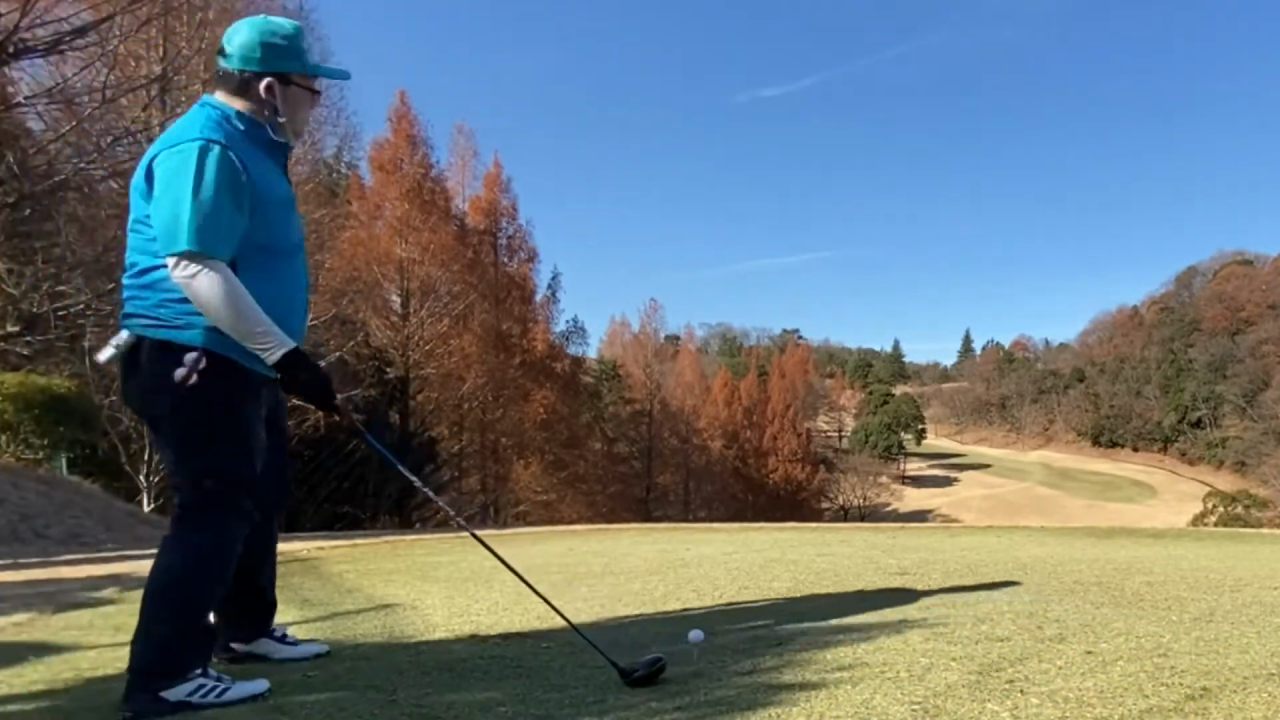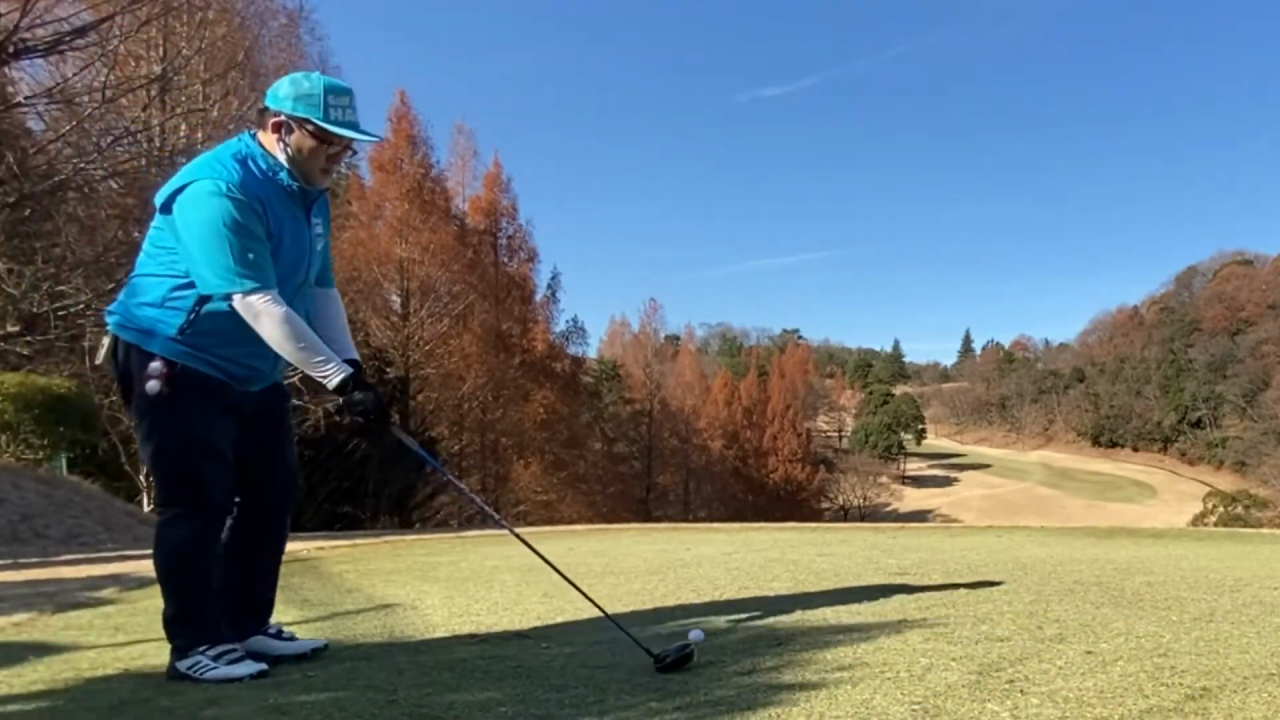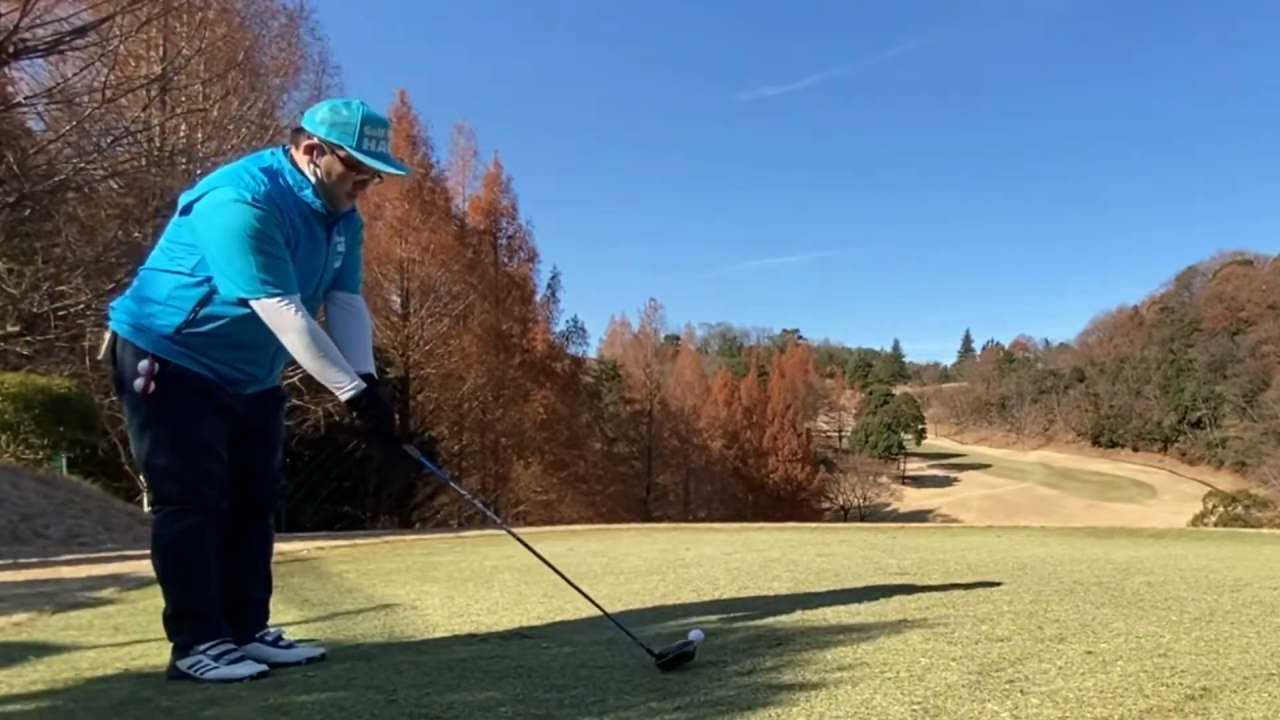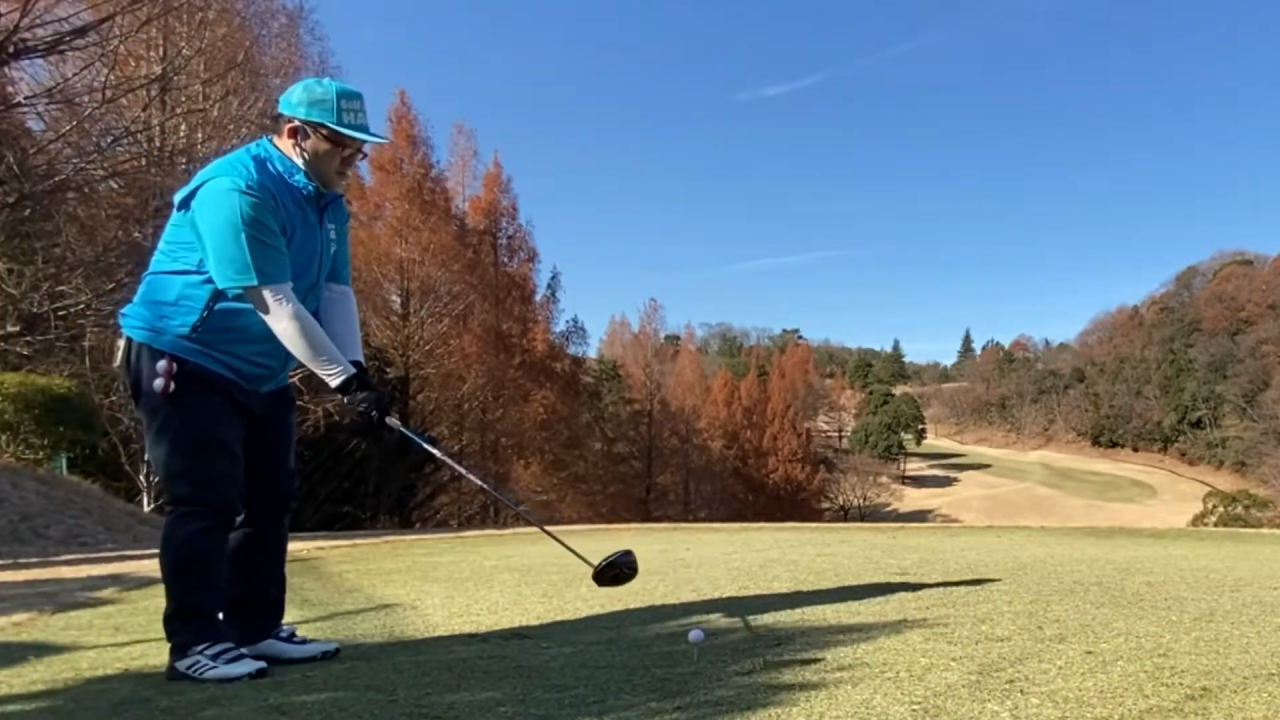
dt=0.7s
person 1, frame 1
left shoulder: (244, 148)
right shoulder: (208, 148)
right elbow: (196, 268)
left wrist: (278, 358)
right wrist: (287, 353)
left hip: (234, 362)
right hip: (191, 357)
left knee: (258, 496)
right knee: (215, 506)
left ankle: (247, 627)
person 1, frame 2
left shoulder: (309, 197)
right shoulder: (220, 189)
left elbow: (319, 291)
right elbow: (258, 303)
left wrist: (351, 366)
right wrist: (338, 380)
left hip: (251, 374)
right hip: (173, 363)
left knee: (270, 496)
right knee: (196, 504)
left ankle: (245, 626)
right ankle: (195, 644)
person 1, frame 3
left shoulder: (342, 217)
right shoulder: (242, 200)
left elbow: (346, 302)
right elbow: (284, 314)
left wrist: (367, 380)
right wrist: (352, 392)
left hip: (248, 377)
right hip: (169, 361)
left knee: (252, 502)
right knee: (192, 502)
left ankle: (244, 631)
right ankle: (196, 642)
person 1, frame 4
left shoulder: (328, 204)
right shoulder: (237, 189)
left elbow: (336, 294)
right elbow: (275, 304)
left wrist: (355, 372)
right wrist: (343, 379)
left hip: (259, 375)
right hip: (181, 360)
left knee: (267, 499)
right knee: (206, 501)
left ankle: (254, 630)
right ankle: (196, 642)
